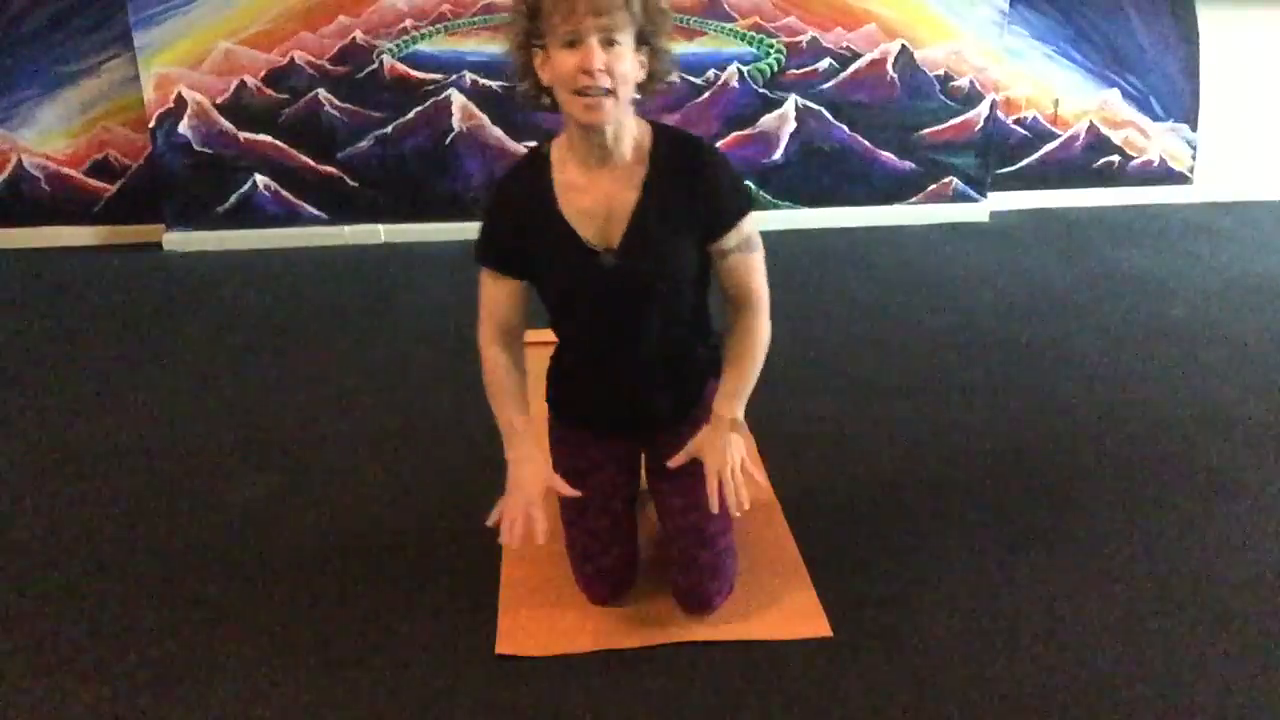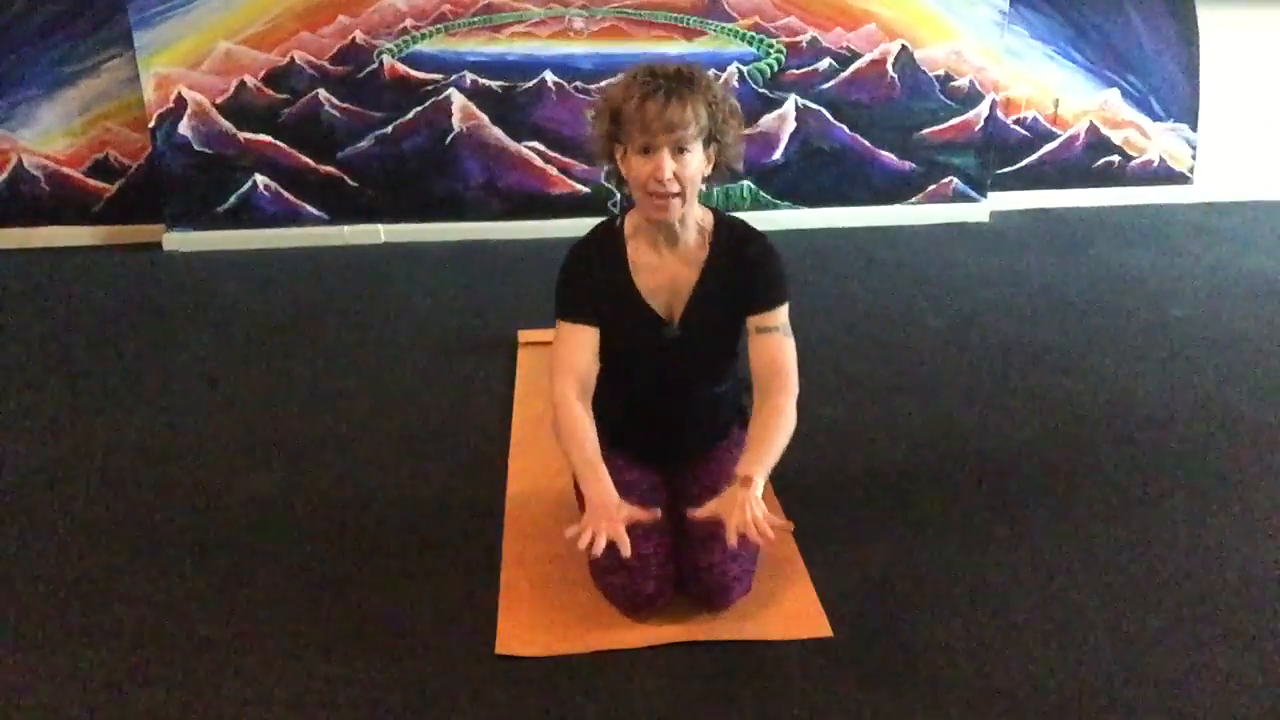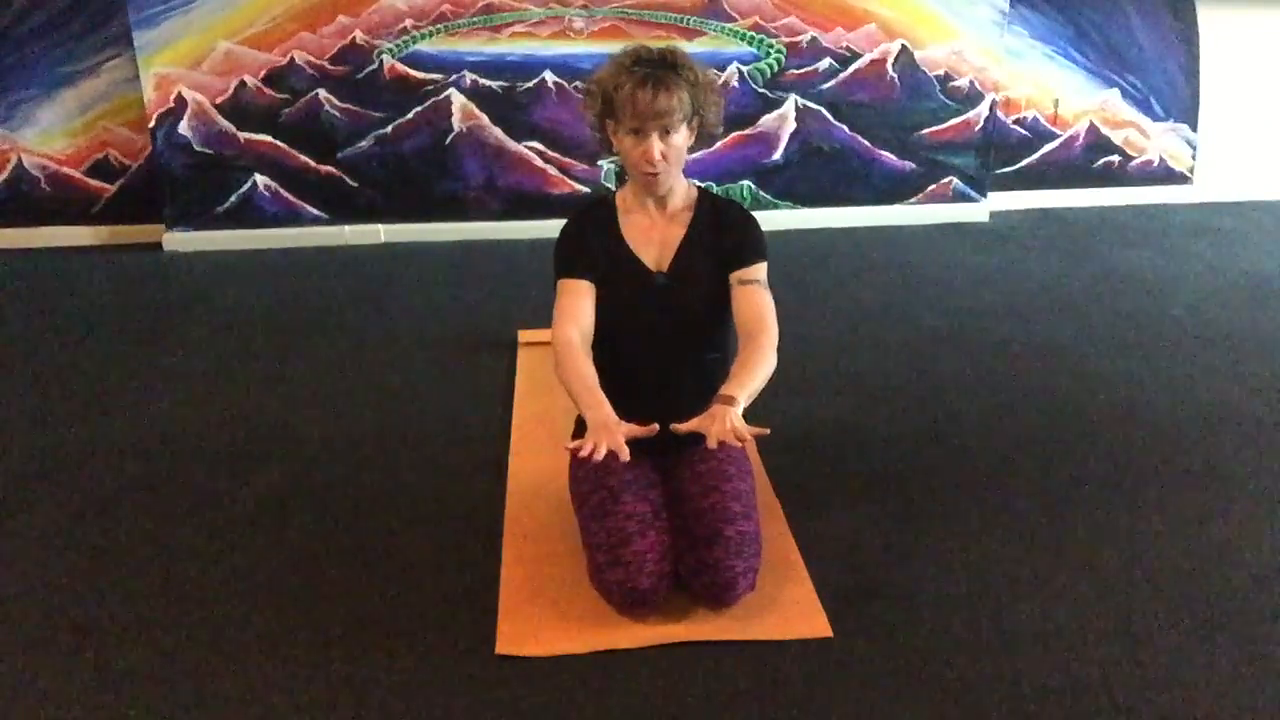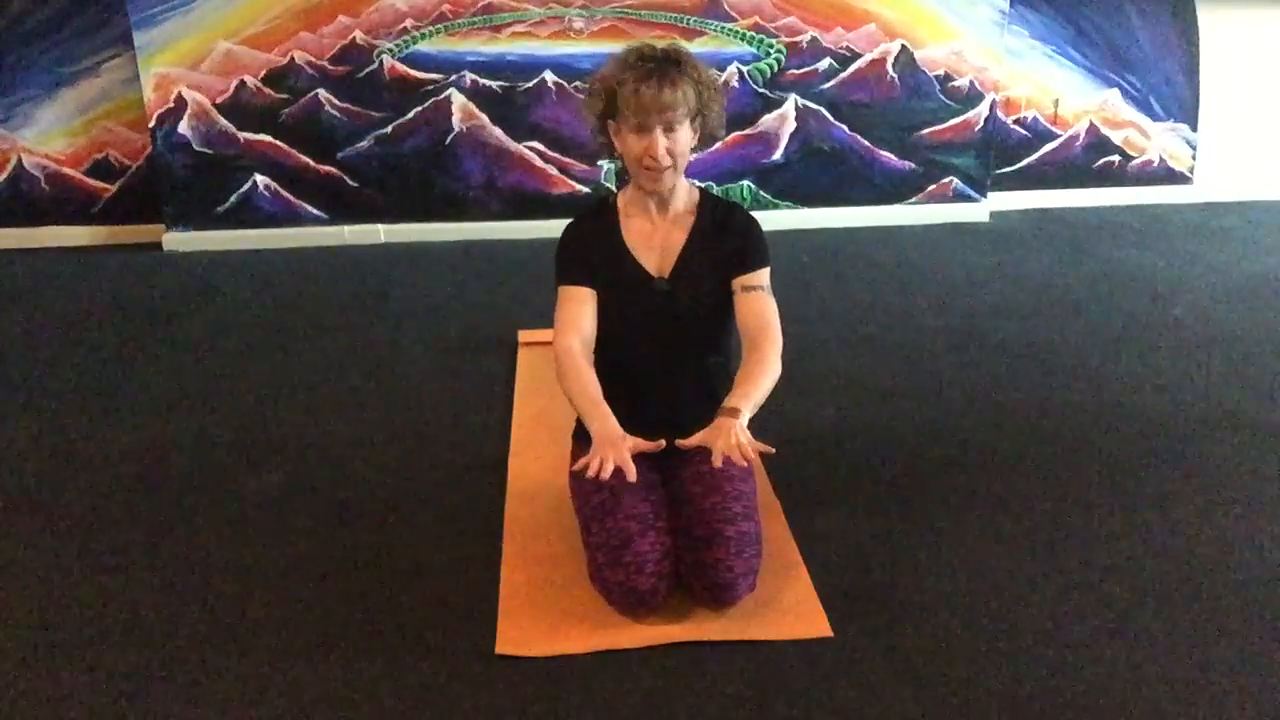
dt=1s
person 1, frame 1
left shoulder: (698, 170)
right shoulder: (519, 195)
left elbow: (751, 306)
right elbow: (498, 338)
left wrist: (728, 423)
right wrist: (522, 452)
left hip: (688, 403)
right hip: (584, 417)
left knee: (704, 593)
right knee: (604, 586)
left ankle: (669, 502)
right ankle: (619, 491)
person 1, frame 2
left shoulder: (749, 256)
right shoulder: (590, 261)
left elbow: (778, 389)
right elbow: (570, 391)
left wrist: (747, 483)
right wrist: (599, 494)
left hip: (714, 439)
right hip: (622, 445)
left knee: (719, 585)
right knee: (637, 590)
left ankle: (690, 504)
right ankle: (645, 502)
person 1, frame 3
left shoulder: (731, 225)
right shoulder: (586, 230)
left elbow: (762, 338)
right elbow: (571, 339)
left wrist: (728, 404)
right wrist: (600, 417)
left hip: (703, 432)
right hip: (618, 432)
left knee: (725, 581)
right knee: (636, 587)
left ankle: (678, 496)
right ankle: (647, 495)
person 1, frame 4
left shoulder: (733, 228)
right shoulder: (587, 234)
left elbow: (766, 344)
right elbow: (572, 347)
left wrist: (733, 416)
right wrist: (605, 431)
left hip: (704, 431)
right hip: (617, 434)
left knee: (725, 583)
right knee: (636, 589)
left ankle: (676, 500)
right ankle: (645, 500)
